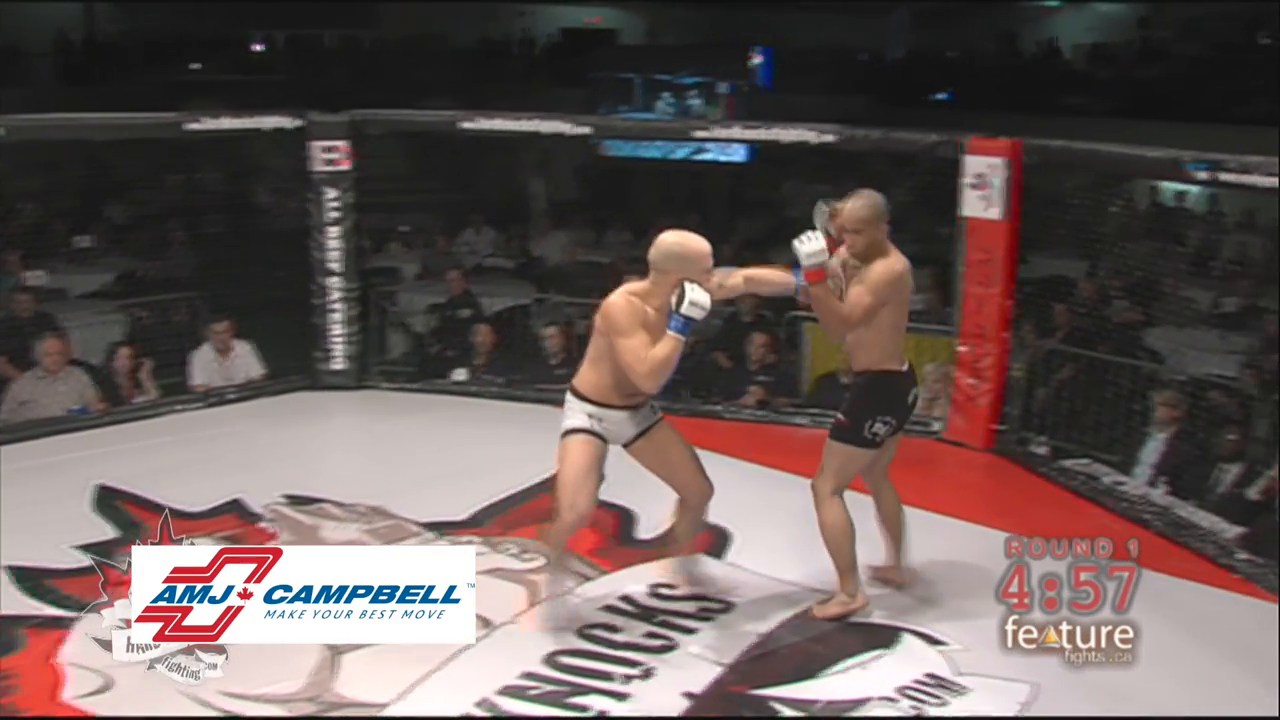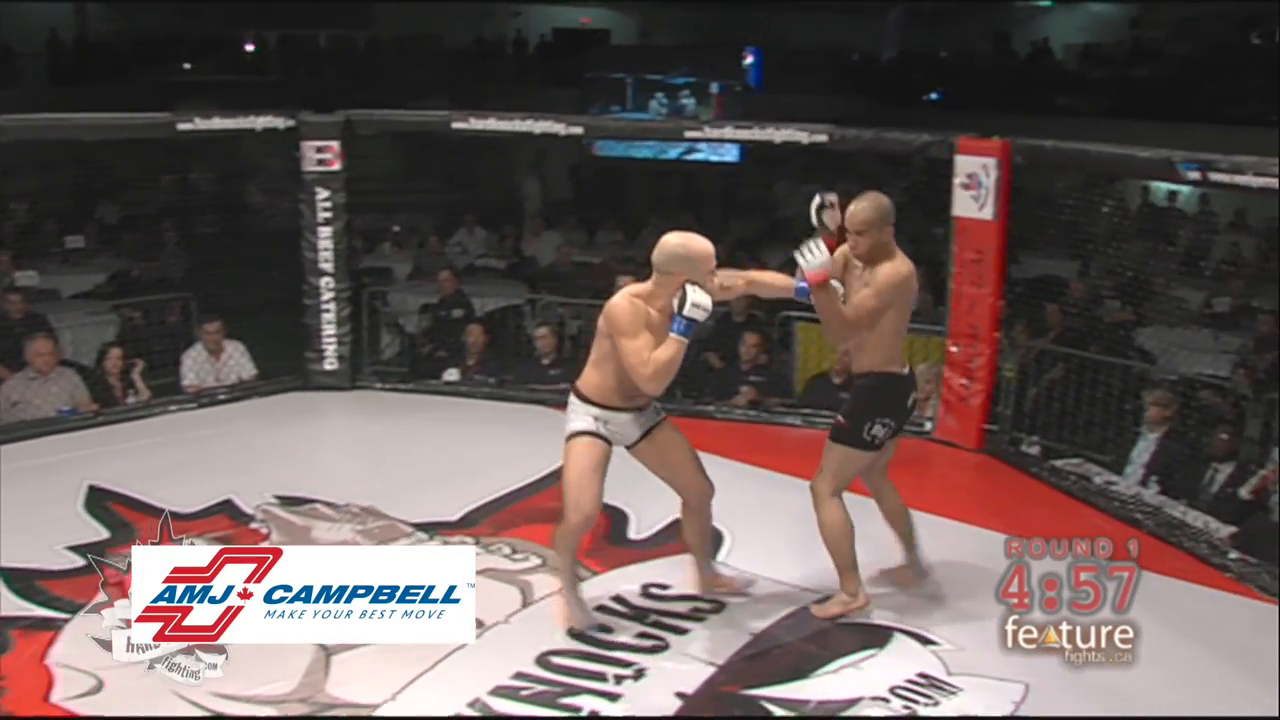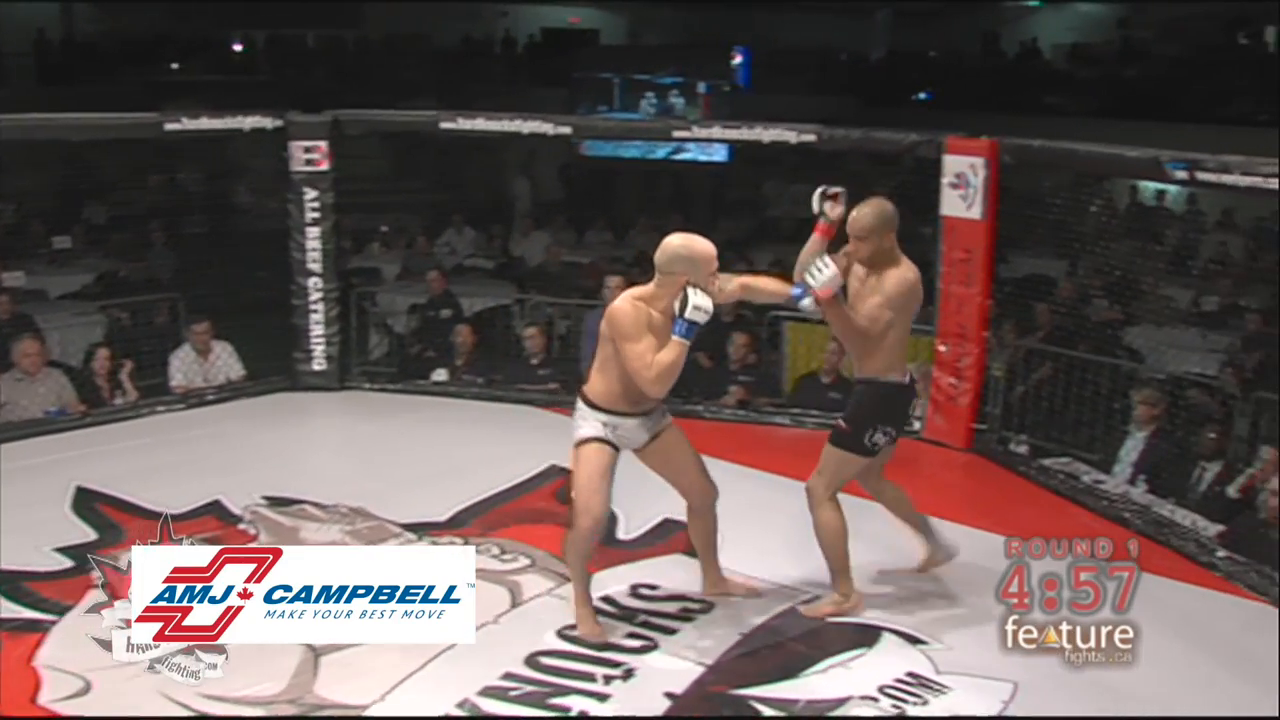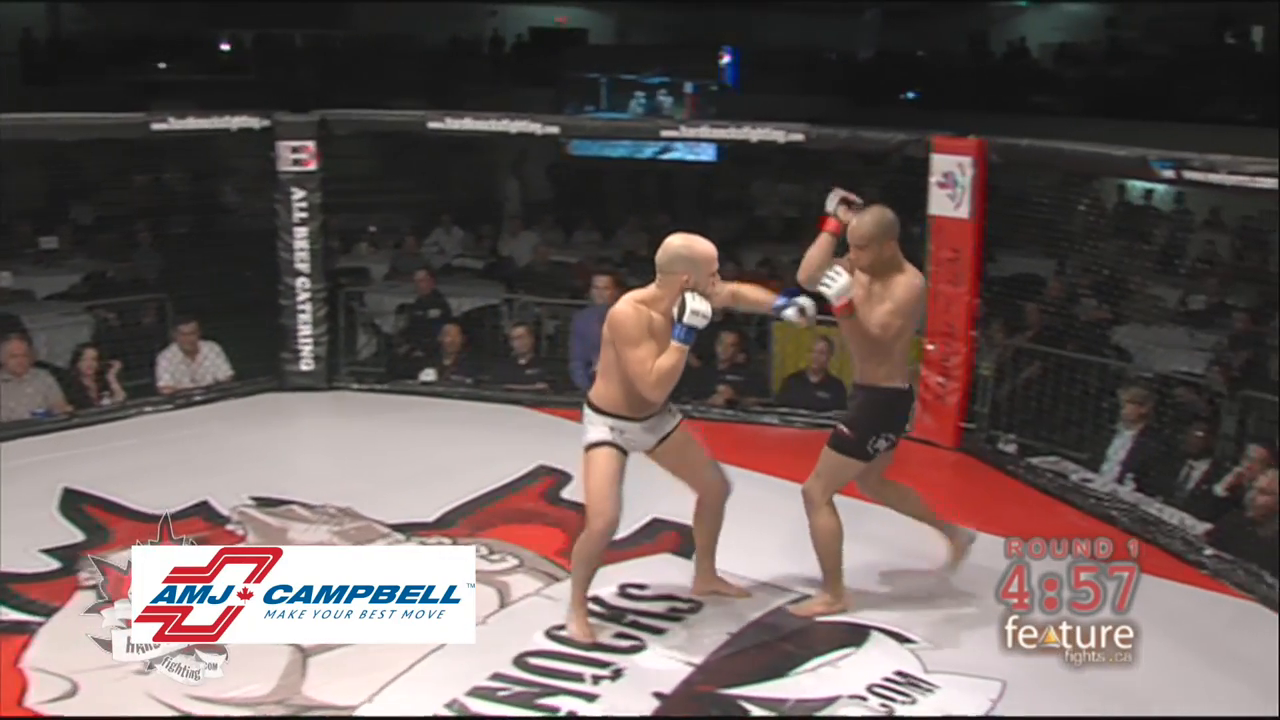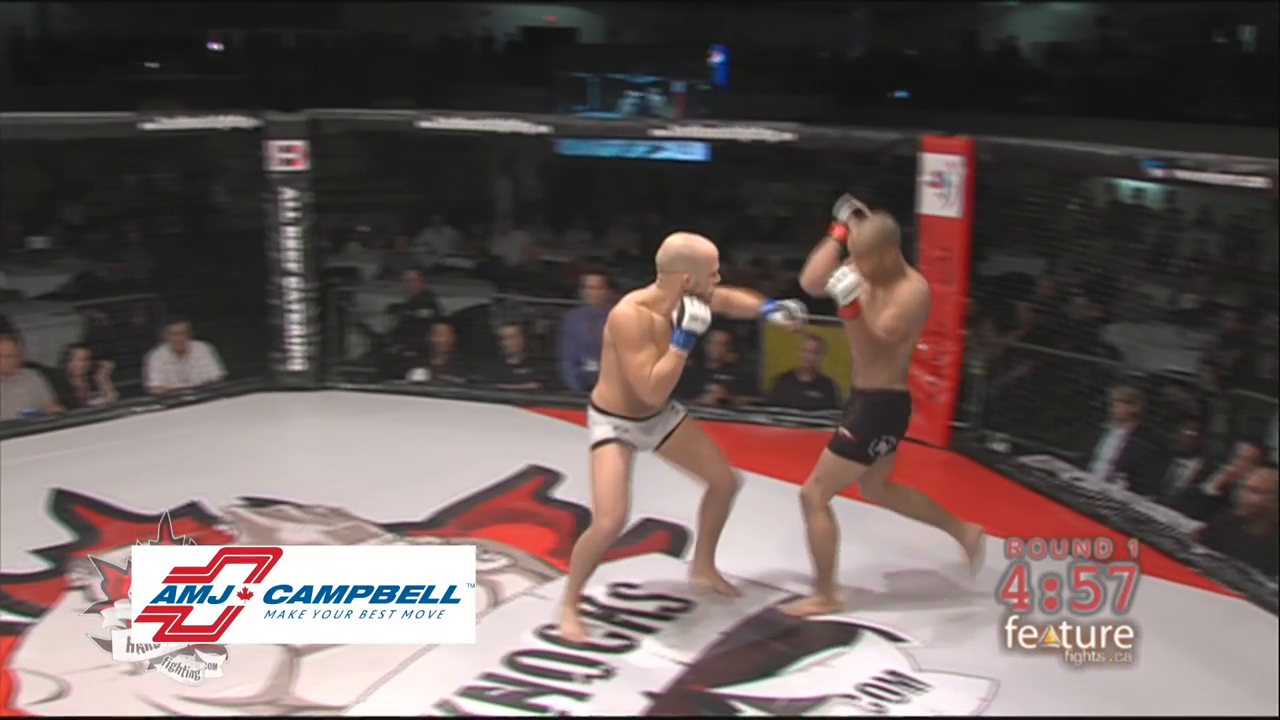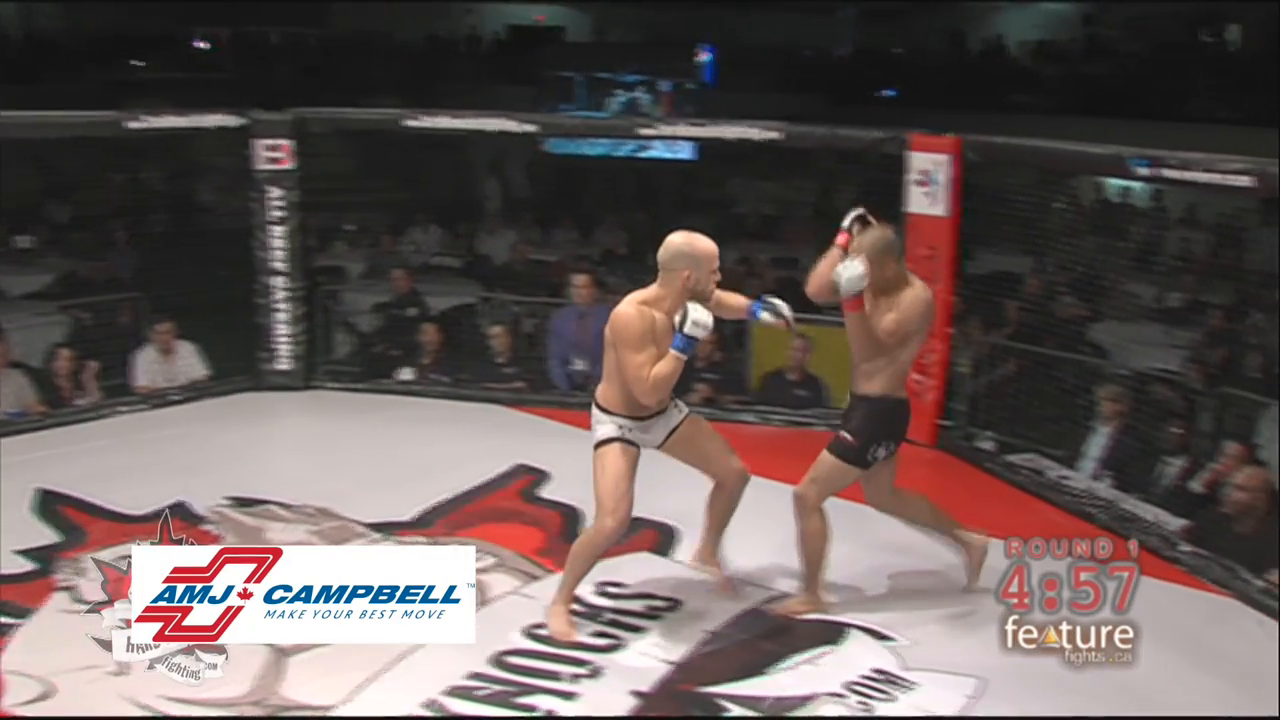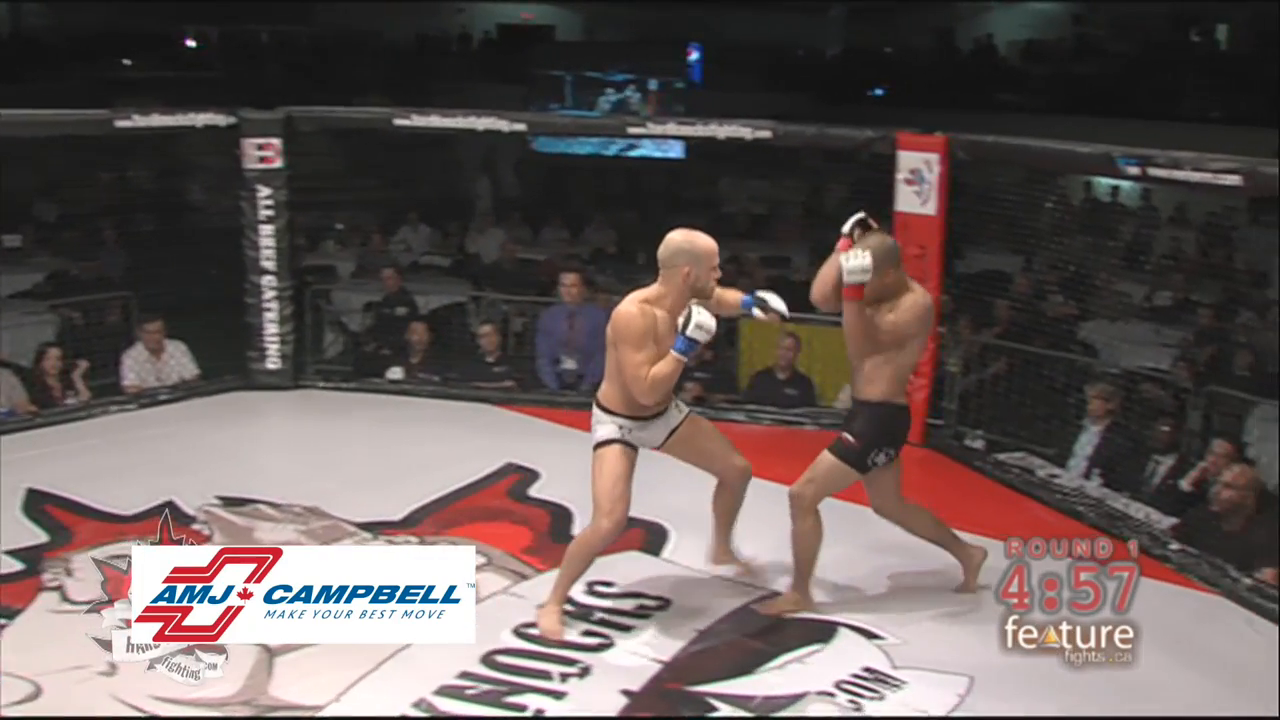
dt=0.1s
person 1, frame 1
left shoulder: (889, 269)
right shoulder: (851, 255)
left elbow: (838, 324)
right elbow: (807, 293)
left wrist: (815, 270)
right wrist: (826, 246)
left hip: (879, 387)
right hip: (890, 384)
left knee: (826, 486)
right knee: (876, 479)
left ankle: (850, 593)
right ankle: (896, 566)
person 1, frame 2
left shoulder: (896, 272)
right shoulder: (855, 254)
left elbow: (843, 327)
right elbow: (803, 278)
left wrist: (820, 283)
right wrist: (823, 228)
left hip: (879, 390)
right hip: (887, 386)
left knee: (824, 489)
right knee: (874, 479)
left ankle: (851, 593)
right ankle: (912, 561)
person 1, frame 3
left shoulder: (901, 279)
right shoulder: (858, 259)
left elbow: (858, 339)
right elbow: (802, 276)
left wrist: (827, 298)
right wrist: (825, 224)
left hip: (879, 395)
right hip: (884, 389)
left knee: (820, 489)
right knee: (870, 481)
left ankle: (844, 594)
right ankle: (935, 544)
person 1, frame 4
left shoulder: (907, 286)
right shoulder: (861, 267)
left elbow: (869, 348)
right elbow: (806, 277)
left wrist: (842, 306)
right wrist: (833, 225)
left hip: (880, 401)
right hip: (873, 396)
left knee: (815, 493)
right knee: (872, 484)
left ankle: (832, 595)
right ankle: (954, 533)
person 1, frame 5
left shoulder: (912, 291)
right shoulder: (864, 273)
left elbow: (874, 350)
right elbow: (810, 283)
left wrist: (850, 307)
right wrist: (839, 232)
left hip: (880, 405)
right hip: (871, 400)
left knee: (814, 495)
right knee: (877, 488)
left ankle: (824, 596)
right ankle: (964, 533)
person 1, frame 6
left shoulder: (916, 298)
right shoulder: (869, 282)
left elbow: (867, 351)
right elbow: (816, 291)
left wrist: (852, 301)
right wrist: (844, 241)
left hip: (879, 413)
right hip: (867, 406)
left knee: (807, 496)
right knee: (885, 496)
left ankle: (810, 595)
right ankle: (968, 543)
person 1, frame 7
left shoulder: (916, 303)
right shoulder: (870, 287)
left elbow: (861, 348)
right elbow: (821, 298)
left wrist: (854, 290)
right wrist: (845, 245)
left hip: (880, 418)
right hip: (867, 413)
left knee: (802, 496)
right knee: (888, 504)
left ankle: (799, 594)
right ankle: (966, 553)
person 2, frame 1
left shoulder: (684, 293)
right shoulder: (621, 307)
left elbow: (745, 279)
right elbow: (649, 378)
left wrist: (803, 280)
right wrist: (683, 323)
left hip: (636, 412)
right hip: (588, 411)
left knee: (699, 491)
right knee: (576, 513)
left ankle: (681, 558)
right ankle: (554, 574)
person 2, frame 2
left shoulder: (688, 293)
right shoulder: (625, 308)
left elbow: (747, 280)
right elbow: (653, 381)
left wrist: (806, 286)
right wrist: (684, 325)
left hip: (641, 413)
right hip: (593, 414)
left knee: (699, 492)
right knee: (582, 514)
left ankle: (708, 576)
right ankle: (569, 588)
person 2, frame 3
left shoulder: (688, 296)
right shoulder: (627, 311)
left elbow: (744, 285)
right elbow: (656, 383)
left wrist: (798, 293)
right wrist: (686, 328)
left hip: (646, 417)
right hip: (600, 419)
left knee: (704, 494)
right knee: (591, 519)
left ankle: (713, 578)
right ankle: (582, 599)
person 2, frame 4
left shoulder: (687, 299)
right shoulder: (629, 315)
left elbow: (734, 294)
right elbow: (655, 388)
left wrist: (782, 304)
right wrist: (685, 333)
left hip: (656, 418)
right hip: (609, 423)
left knee: (715, 488)
right knee: (602, 524)
left ankle: (705, 576)
right ankle: (577, 606)
person 2, frame 5
left shoulder: (685, 299)
right shoulder: (629, 316)
left elbow: (725, 299)
right elbow: (652, 391)
left wrist: (769, 309)
right wrist: (685, 338)
left hip: (660, 417)
right hip: (613, 422)
left knee: (726, 481)
right knee: (610, 521)
left ankle: (703, 568)
right ankle: (569, 604)
person 2, frame 6
left shoulder: (692, 300)
right shoulder: (632, 317)
left elbow: (720, 301)
right elbow: (649, 391)
left wrist: (757, 309)
right wrist: (686, 342)
left hip: (665, 413)
right hip: (619, 421)
left knee: (735, 474)
right knee: (613, 521)
left ankle: (708, 553)
right ankle: (560, 603)
person 2, frame 7
left shoulder: (691, 299)
right shoulder: (633, 315)
left elbow: (719, 298)
right elbow: (647, 391)
left wrist: (750, 303)
right wrist: (686, 344)
left hip: (665, 413)
right hip: (618, 421)
left knee: (737, 470)
right knee: (610, 522)
left ankle: (722, 548)
right ankle: (553, 602)
